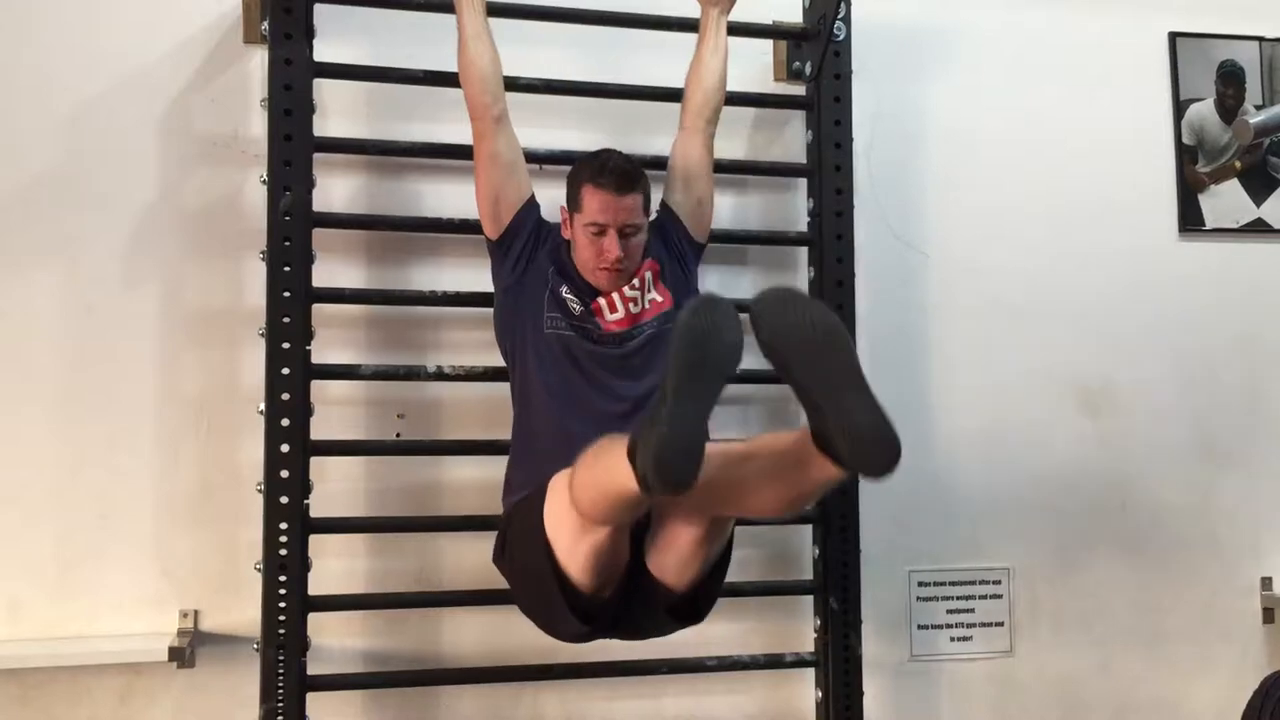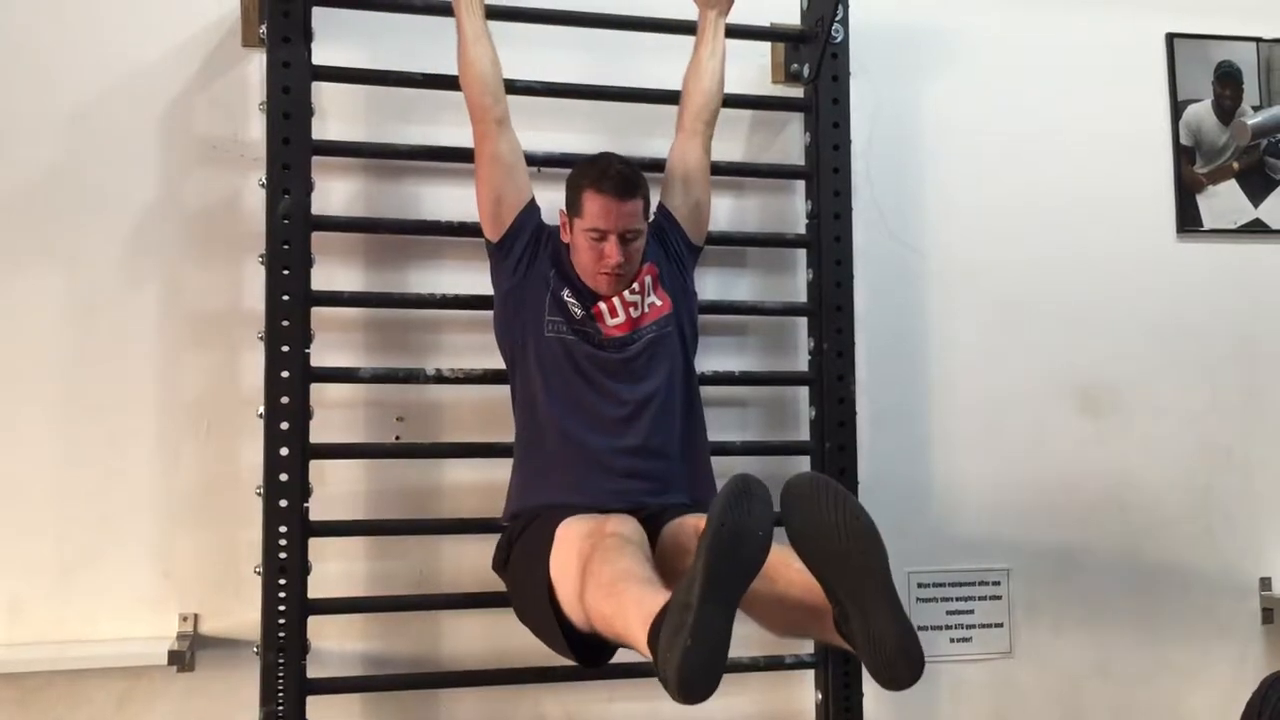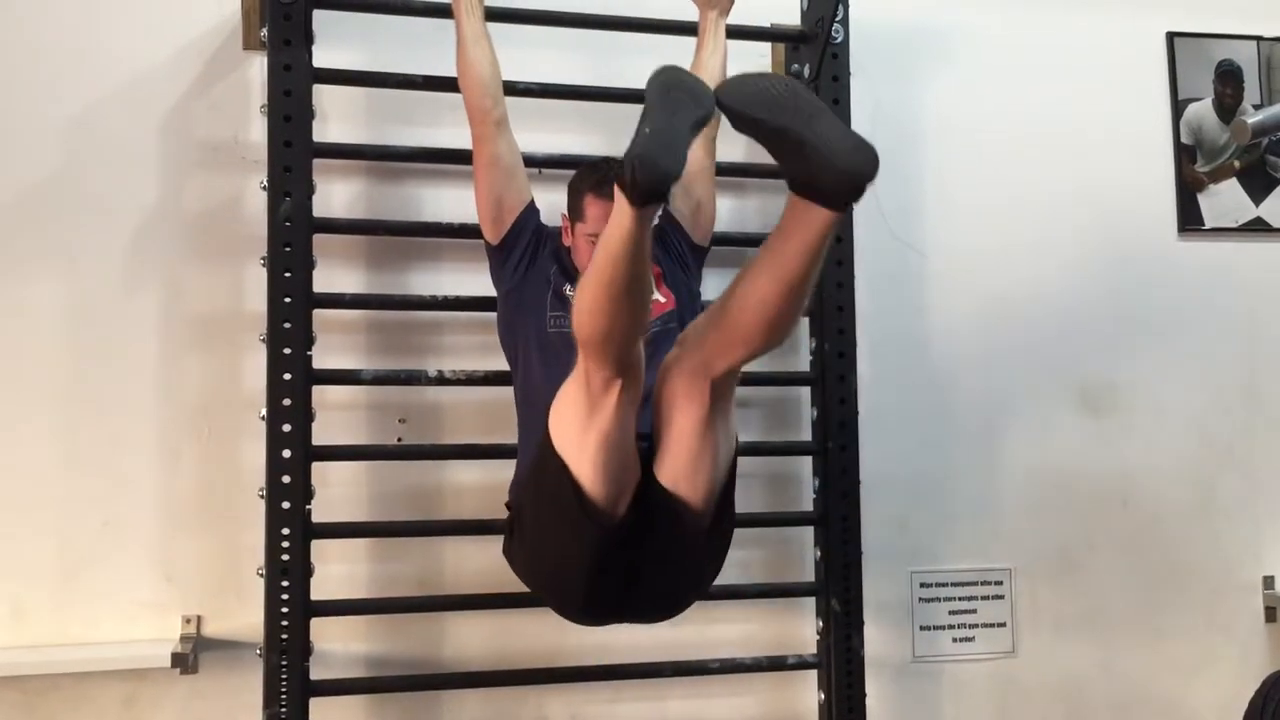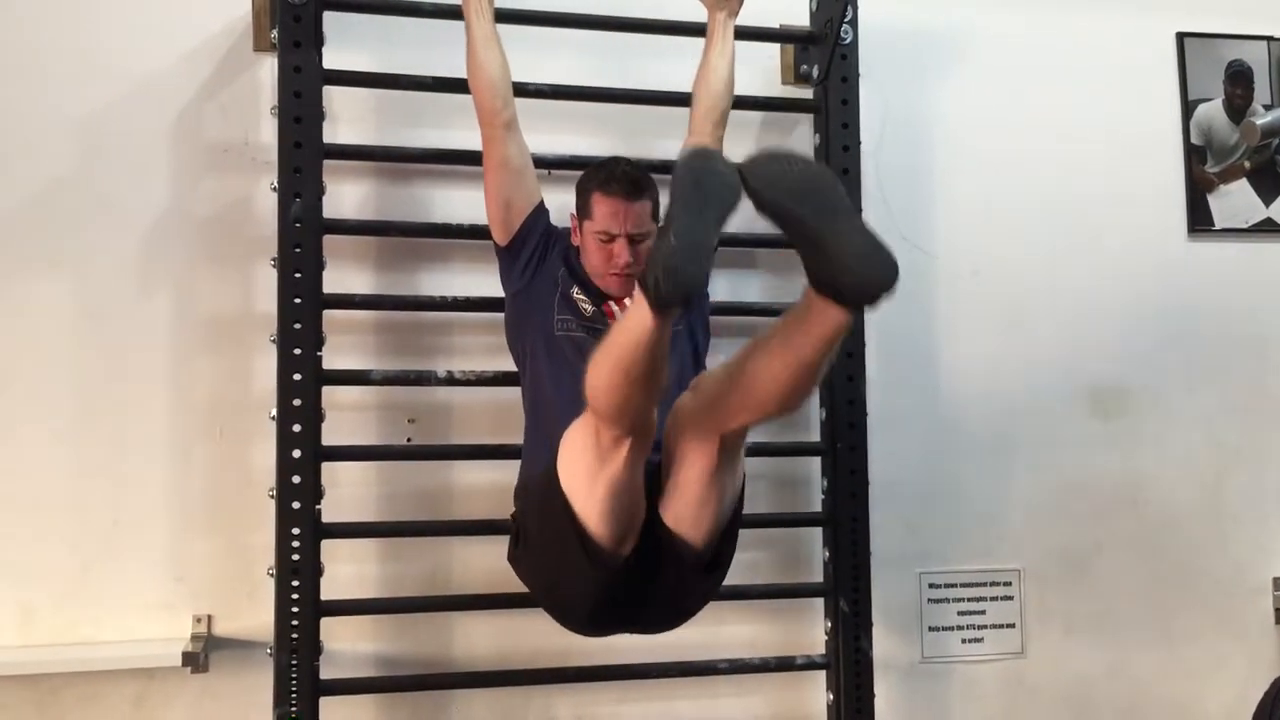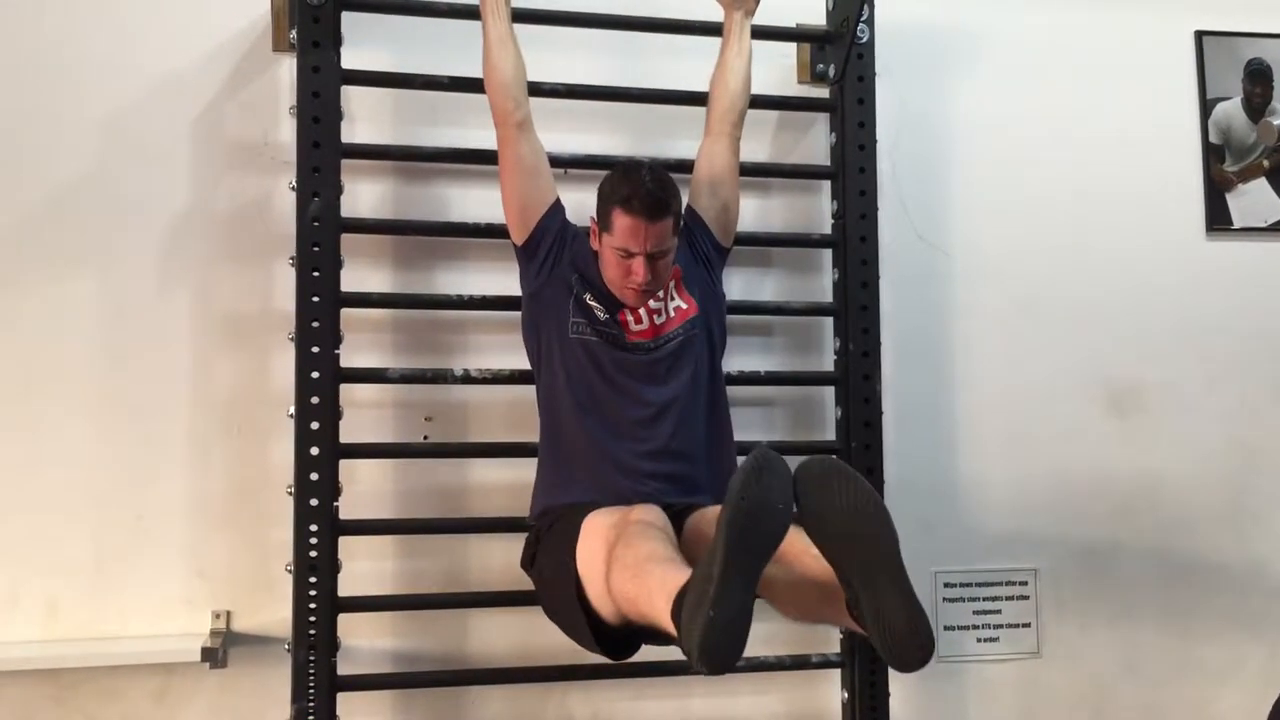
dt=1s
person 1, frame 1
left shoulder: (669, 261)
right shoulder: (530, 266)
left elbow: (698, 127)
right elbow: (490, 119)
right hip: (563, 564)
left knee: (703, 474)
right knee: (607, 463)
left ankle: (838, 444)
right ankle: (660, 450)
person 1, frame 2
left shoulder: (668, 266)
right shoulder: (529, 271)
left elbow: (694, 132)
right elbow: (491, 124)
left hip: (668, 527)
right hip: (558, 538)
left knee: (710, 545)
right knee: (611, 543)
left ankle: (853, 617)
right ankle: (674, 631)
person 1, frame 3
left shoulder: (672, 265)
right shoulder: (531, 268)
left elbow: (700, 132)
right elbow: (489, 124)
left hip: (673, 549)
right hip: (573, 546)
left knee: (698, 361)
right knee: (611, 357)
left ankle: (819, 190)
right ankle: (643, 186)
person 1, frame 4
left shoulder: (681, 265)
right shoulder: (539, 270)
left elbow: (706, 138)
right elbow: (499, 127)
left hip: (677, 558)
right hip: (578, 558)
left knee: (706, 411)
right knee: (621, 409)
left ankle: (838, 286)
person 1, frame 5
left shoulder: (697, 265)
right shoulder: (556, 270)
left elbow: (723, 130)
right elbow: (515, 125)
left hip: (696, 524)
right hip: (585, 538)
left knee: (736, 534)
right knee: (639, 530)
left ankle: (864, 597)
right ankle: (698, 607)
